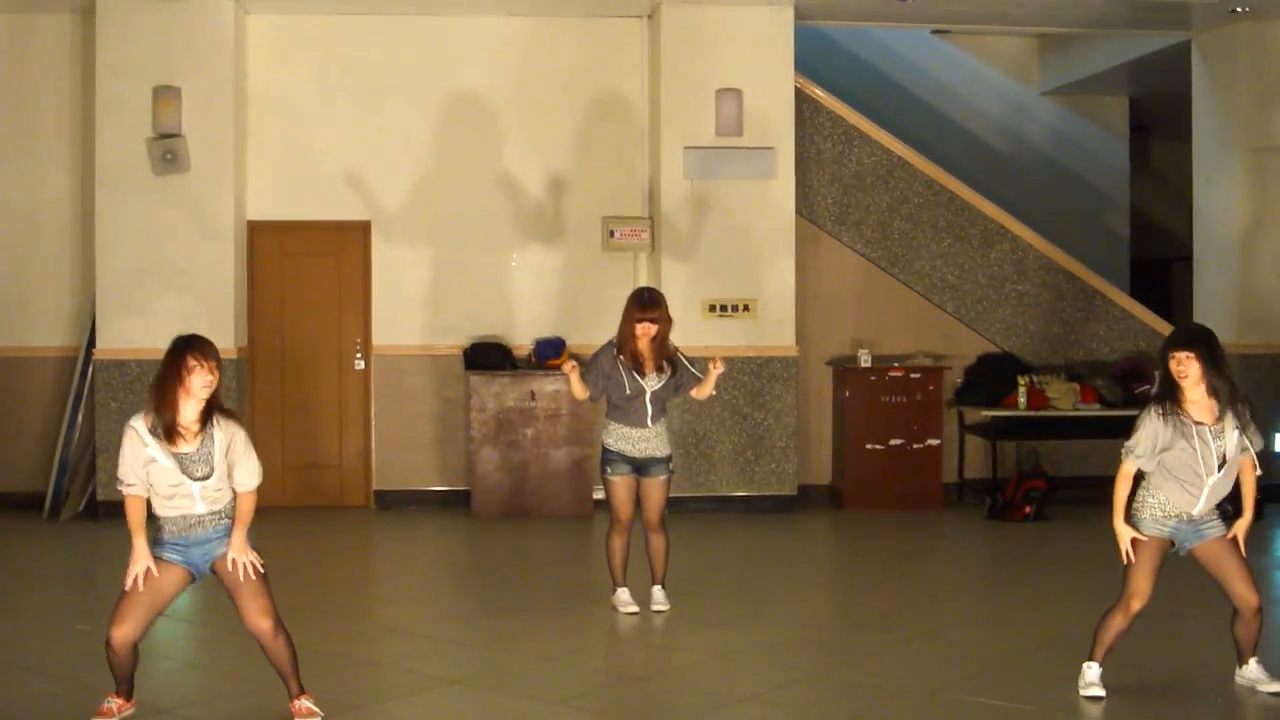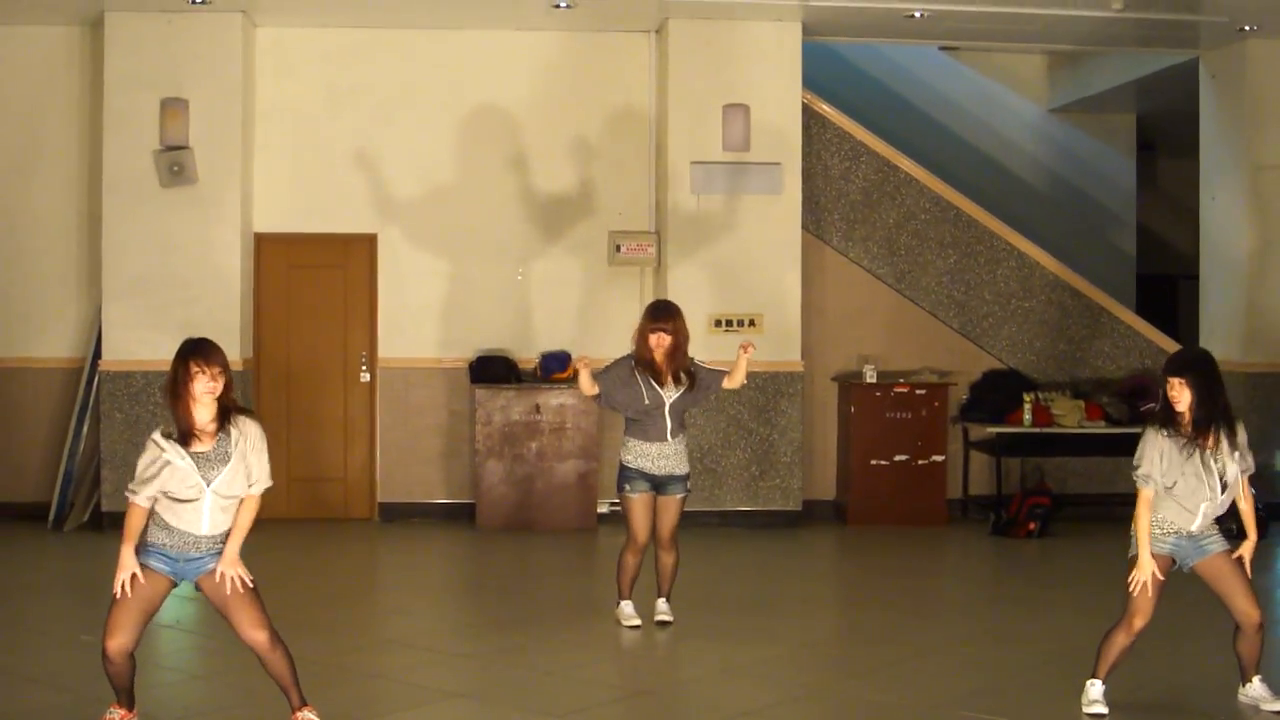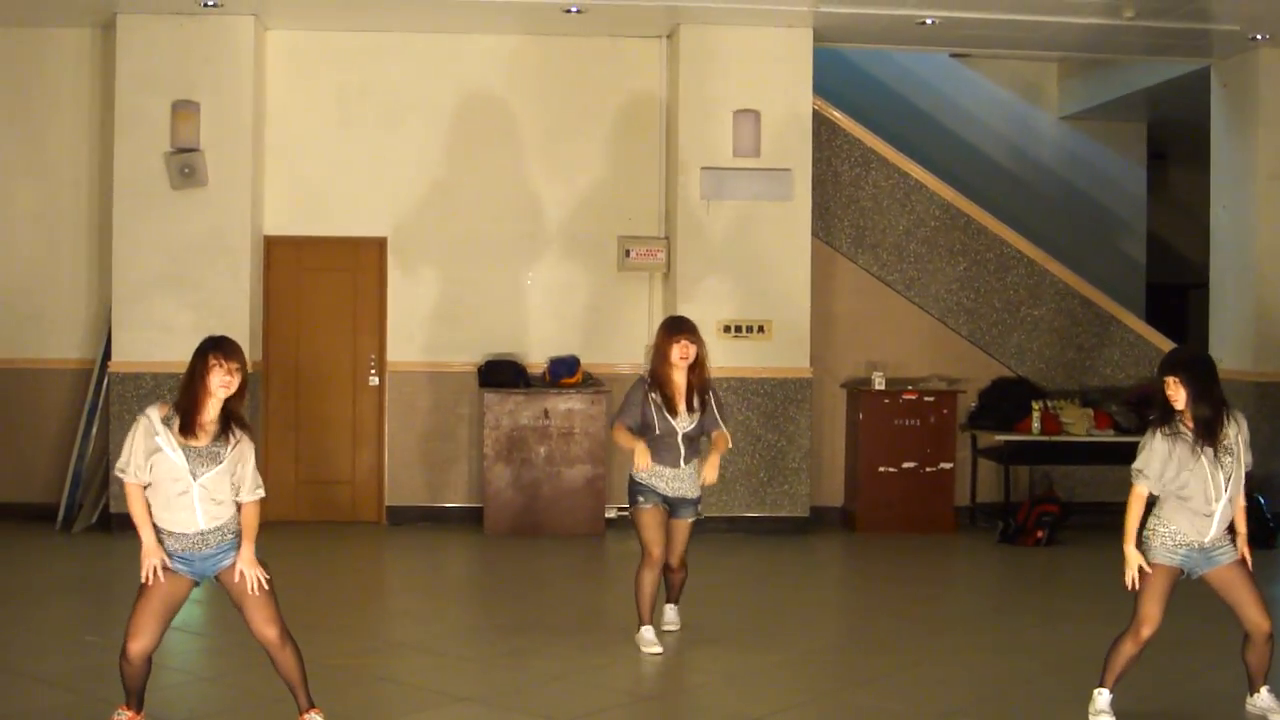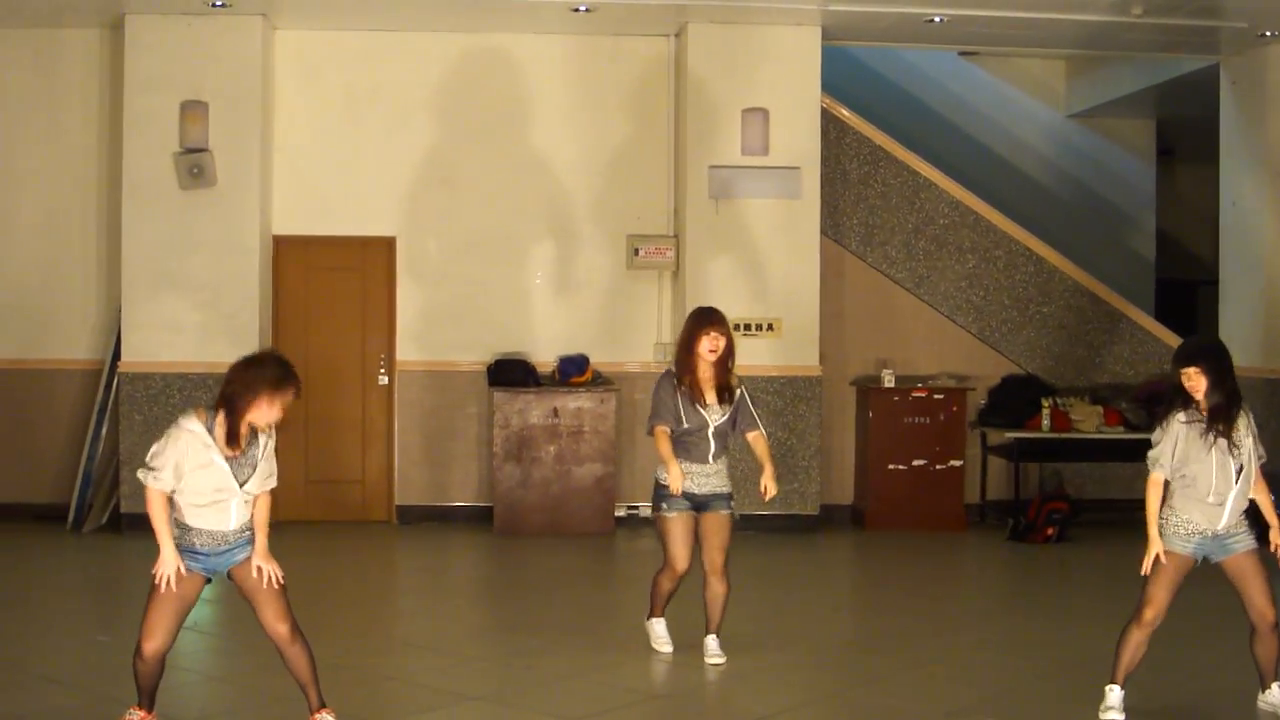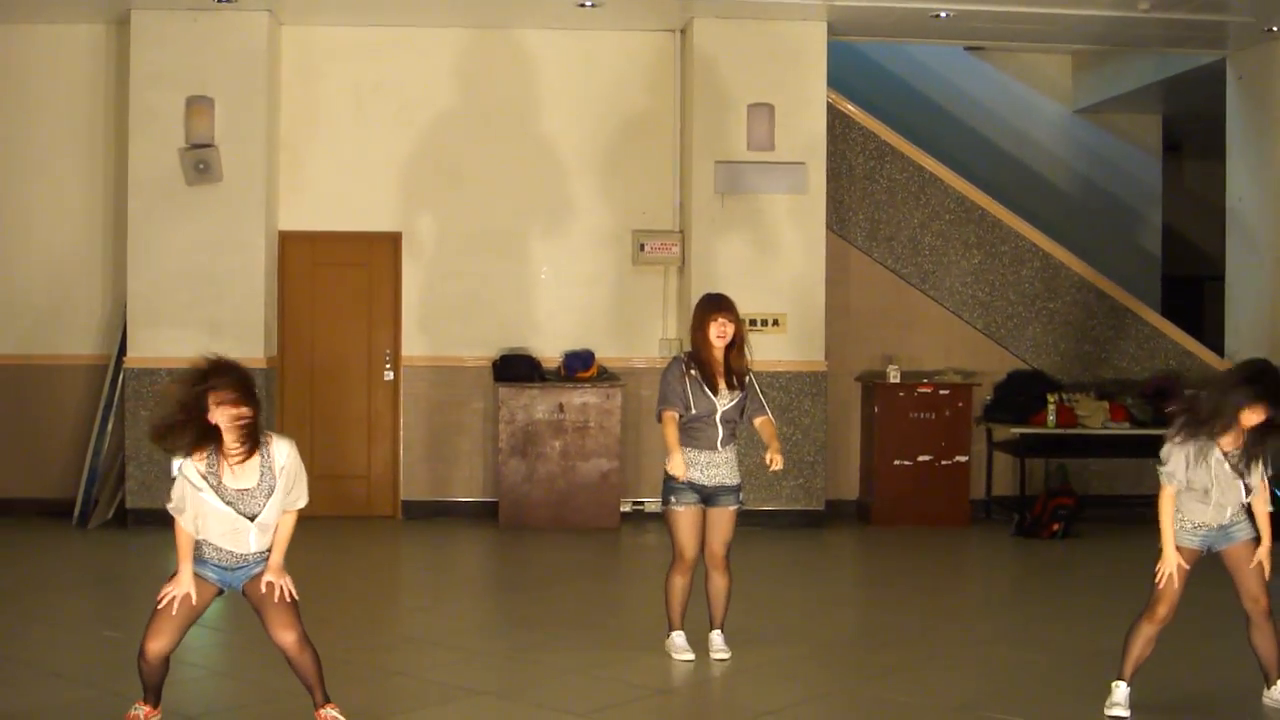
dt=0.4s
person 1, frame 1
left shoulder: (226, 430)
right shoulder: (141, 431)
left elbow: (247, 487)
right elbow: (133, 490)
left wrist: (240, 538)
right wrist: (139, 546)
left hip: (222, 535)
right hip: (169, 544)
left knee: (265, 624)
right knee: (120, 635)
person 1, frame 2
left shoulder: (245, 429)
right shoulder: (164, 442)
left elbow: (253, 493)
right elbow: (140, 499)
left wrist: (232, 550)
right wrist: (127, 552)
left hip: (215, 553)
right hip: (159, 551)
left knee: (261, 636)
right knee: (115, 645)
person 1, frame 3
left shoulder: (237, 438)
right shoulder: (157, 422)
left elbow: (249, 498)
right elbow: (132, 480)
left wrist: (248, 550)
right wrist: (149, 542)
left hip: (228, 547)
right hip: (172, 552)
left knee: (273, 633)
right knee: (135, 646)
person 1, frame 4
left shoulder: (262, 434)
right shoulder: (192, 431)
right elbow: (156, 486)
left wrist: (261, 546)
right wrist: (167, 550)
left hip: (241, 545)
right hip: (190, 547)
left knee: (284, 629)
right knee: (150, 647)
person 1, frame 5
left shoulder: (282, 452)
right shoulder: (196, 466)
left elbow: (290, 509)
right elbow: (185, 520)
left wrist: (276, 563)
right wrist: (184, 572)
left hip: (259, 561)
right hip: (207, 561)
left knee: (290, 637)
right knee: (153, 647)
person 2, frame 1
left shoulder: (1233, 407)
right shoulder: (1160, 415)
left elbow: (1247, 460)
right elbow: (1128, 468)
left wrist: (1247, 515)
right wrist: (1118, 521)
left hip: (1206, 518)
right hip: (1156, 514)
left knee: (1250, 601)
right knee: (1134, 601)
left ankle: (1247, 667)
right ankle: (1091, 669)
person 2, frame 2
left shoulder: (1231, 430)
right shoulder: (1160, 433)
left elbow: (1241, 484)
right elbow: (1145, 494)
right wrist: (1143, 552)
left hip: (1205, 534)
right hip: (1159, 533)
right knee: (1136, 619)
right ankle: (1094, 686)
person 2, frame 3
left shoulder: (1234, 424)
right shoulder: (1163, 434)
left elbow: (1236, 483)
right elbow: (1140, 491)
left wrist: (1242, 533)
right wrist: (1129, 546)
left hip: (1217, 544)
right hip: (1168, 541)
right knee: (1143, 629)
person 2, frame 4
left shoulder: (1241, 416)
right shoulder: (1178, 421)
right elbow: (1156, 479)
right wrist: (1153, 534)
left hip: (1234, 529)
right hip: (1183, 529)
right knee: (1149, 614)
person 2, frame 5
right shoulder: (1190, 434)
right elbow: (1167, 491)
right wrist: (1168, 547)
left hip: (1235, 522)
right hip: (1187, 523)
right knee: (1160, 609)
right ankle: (1120, 689)
person 3, frame 1
left shoulder: (670, 356)
right shoulder: (611, 354)
left elbow: (699, 392)
right elbow: (583, 394)
left wrist: (713, 374)
right wrist: (573, 375)
left hip: (657, 449)
right hip: (619, 448)
left knee: (654, 522)
right knee: (622, 522)
left ankle: (658, 588)
right ankle: (620, 590)
person 3, frame 2
left shoulder: (688, 369)
right shoulder: (628, 367)
left elbow: (733, 381)
right elbow: (589, 389)
left wrist: (742, 359)
right wrist: (584, 371)
left hip: (675, 465)
right hip: (637, 464)
left knee: (666, 540)
right knee: (639, 539)
left ankle: (663, 601)
right ankle: (624, 603)
person 3, frame 3
left shoulder: (703, 390)
right shoulder: (645, 388)
left elbow: (720, 434)
right elbow: (618, 428)
left wrist: (715, 456)
right wrist: (637, 443)
left hip: (687, 486)
right hip: (649, 484)
left knee: (675, 561)
right knee: (653, 554)
left ankle: (671, 603)
right ankle: (645, 628)
person 3, frame 4
left shoulder: (733, 386)
right shoulder: (672, 382)
left elbow: (753, 431)
right elbow: (661, 431)
left wrist: (767, 467)
right wrist: (672, 467)
left hip: (717, 486)
right hip: (676, 484)
left knee: (716, 566)
right knee: (677, 565)
left ankle: (712, 638)
right ankle: (655, 619)
person 3, frame 5
left shoulder: (741, 374)
right shoulder: (680, 368)
left elbow: (761, 417)
right elbow: (669, 415)
left wrist: (773, 445)
right wrist: (675, 451)
left hip: (725, 476)
right hip: (685, 475)
left knee: (718, 559)
right knee: (685, 558)
left ankle: (717, 633)
right ankle: (675, 634)
